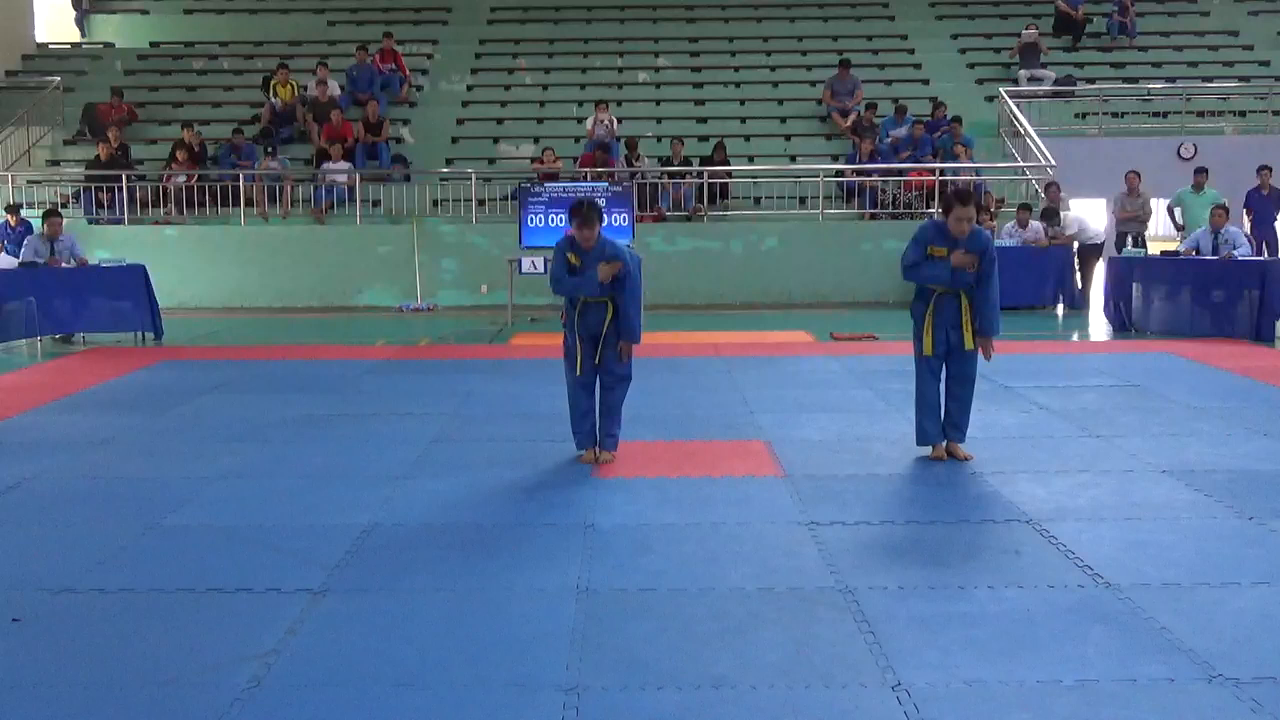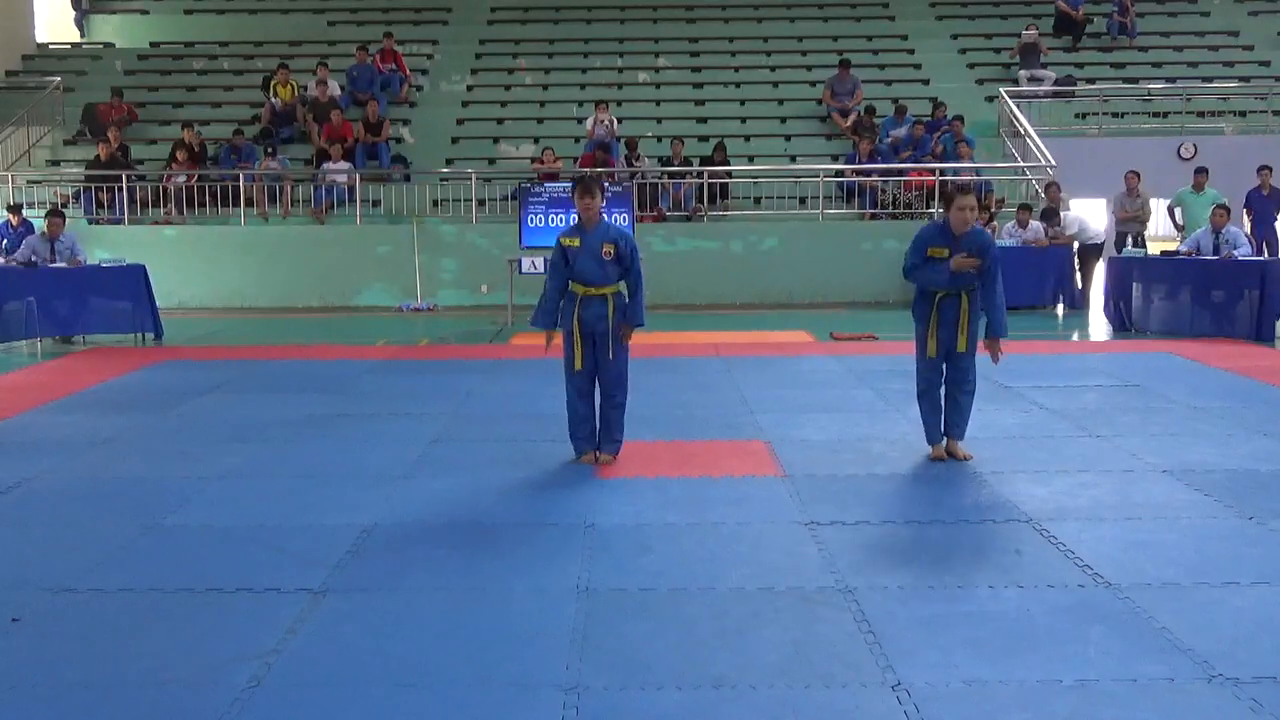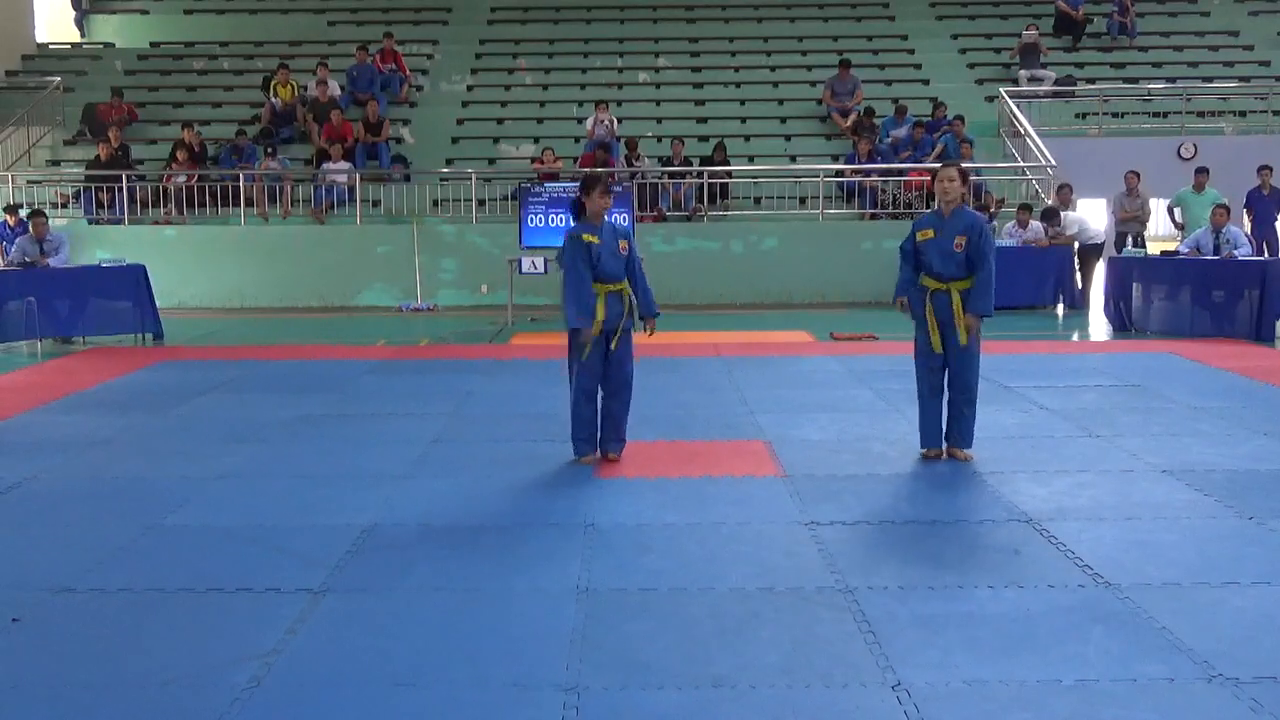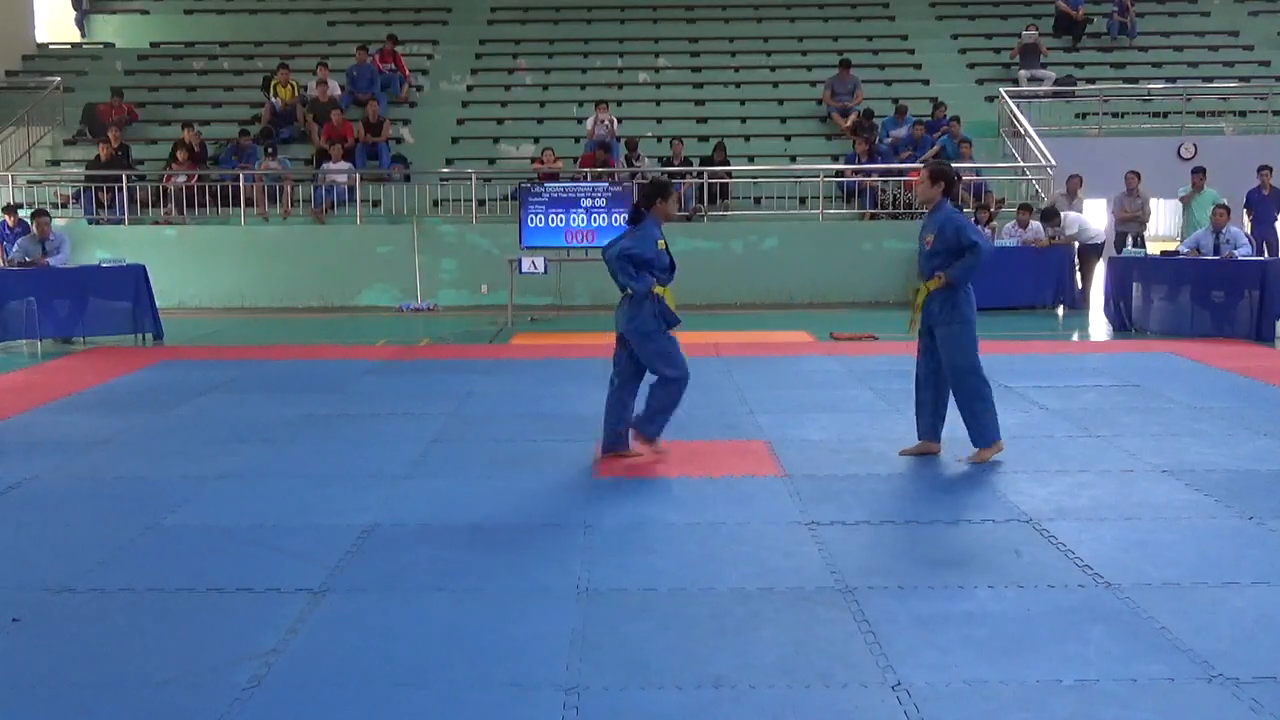
dt=0.7s
person 1, frame 1
left shoulder: (983, 241)
right shoulder: (927, 233)
left elbow: (988, 288)
right elbow: (910, 269)
left wrist: (986, 332)
right wrist: (948, 266)
left hip: (964, 310)
right hip: (930, 309)
left knee: (963, 377)
right knee: (928, 374)
left ankle: (955, 440)
right ankle: (935, 442)
person 1, frame 2
left shoulder: (985, 242)
right shoulder: (929, 234)
left elbow: (992, 288)
right elbow: (911, 271)
left wrist: (993, 333)
right wrist: (948, 268)
left hip: (965, 310)
right hip: (931, 309)
left knee: (962, 376)
right knee: (929, 376)
left ankle: (954, 440)
right ankle: (936, 441)
person 1, frame 3
left shoulder: (976, 223)
right shoulder: (923, 223)
left elbow: (985, 267)
right elbow: (909, 259)
left wrist: (977, 310)
right wrist: (903, 293)
left hip: (961, 308)
right hip: (928, 308)
left knee: (964, 378)
right knee: (928, 377)
left ankle: (958, 443)
right ankle: (933, 442)
person 1, frame 4
left shoulder: (950, 218)
right shoulder: (933, 217)
left elbow: (982, 248)
left wrist: (951, 277)
right wrist: (930, 278)
left hip: (953, 305)
right hip: (935, 305)
left knee: (965, 371)
right knee: (929, 373)
left ankle: (989, 440)
right ankle: (930, 439)
person 2, frame 1
left shoulder: (617, 253)
right shoulder: (564, 248)
left elbow: (628, 295)
right elbow: (559, 285)
left wrist: (629, 335)
right wrist: (595, 278)
left hip: (611, 322)
right hip: (579, 322)
left knee: (614, 380)
right knee: (580, 382)
left ankle: (608, 444)
right ankle: (587, 443)
person 2, frame 2
left shoulder: (620, 237)
right shoulder: (565, 238)
left elbow: (634, 280)
right elbow: (554, 282)
left wrist: (632, 319)
right wrist: (548, 322)
left hip: (611, 315)
right hip: (577, 316)
left knee: (614, 383)
right knee: (579, 383)
left ankle: (609, 446)
right ankle: (584, 446)
person 2, frame 3
left shoulder: (620, 232)
right shoulder: (576, 236)
left elbow: (634, 272)
right elbow: (574, 280)
left wrist: (648, 312)
right wrist: (583, 321)
left hip: (618, 316)
right hip: (588, 313)
left knee: (619, 381)
right knee: (585, 382)
left ankle: (611, 443)
right ankle: (584, 447)
person 2, frame 4
left shoulder: (644, 231)
right shoulder: (648, 235)
left elbow: (609, 251)
right elbow: (616, 255)
left wrist: (627, 286)
right wrist: (639, 285)
left hip: (637, 313)
right hip: (644, 316)
left knee: (625, 378)
right knee: (675, 374)
left ankle: (614, 442)
right ankle: (646, 428)
